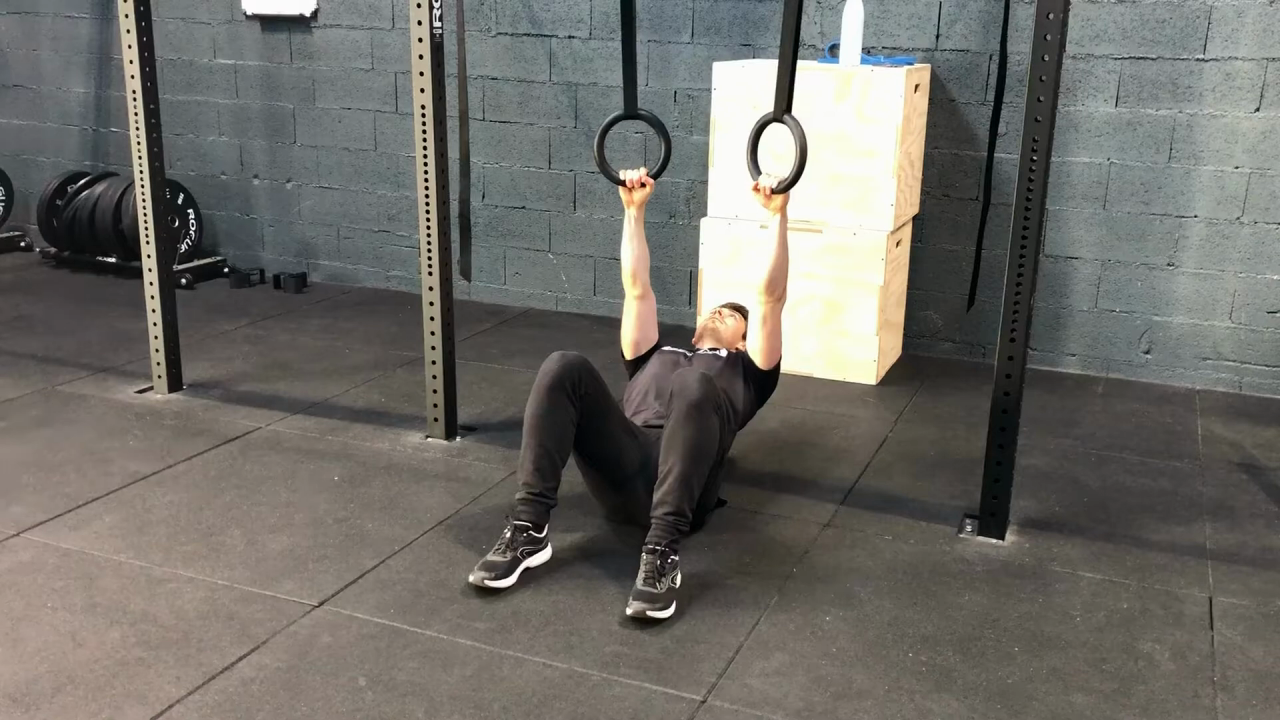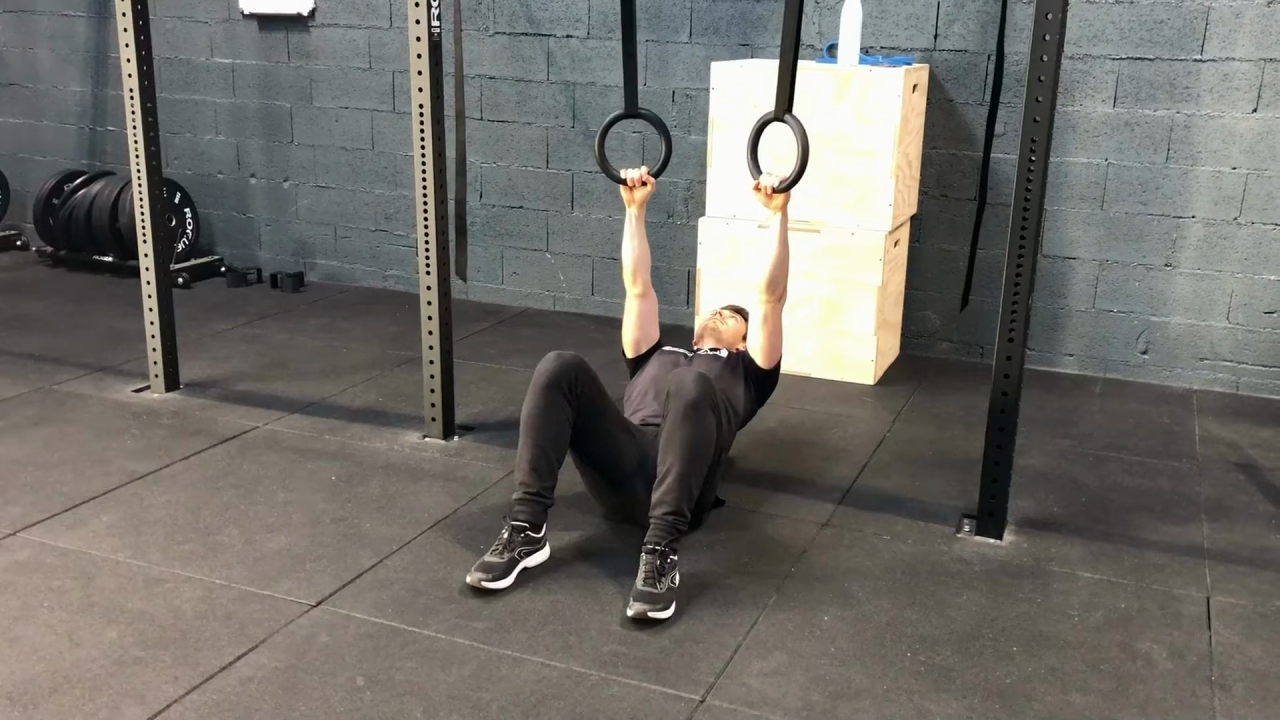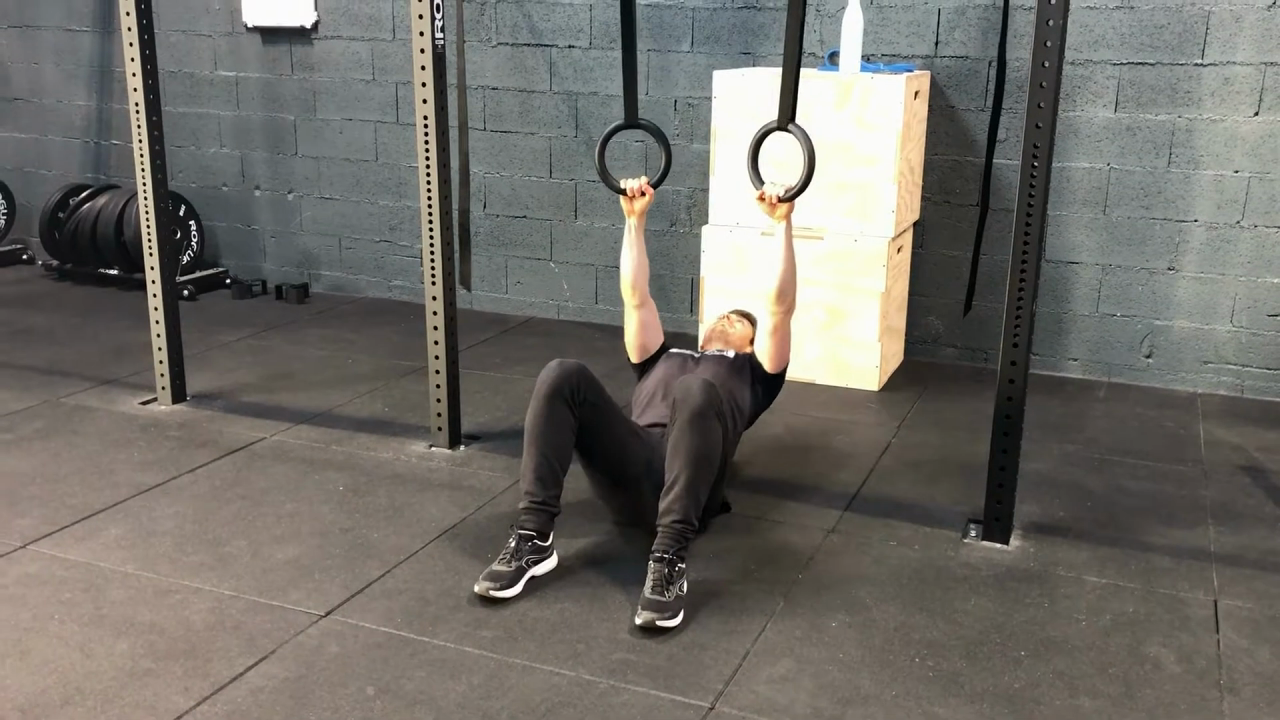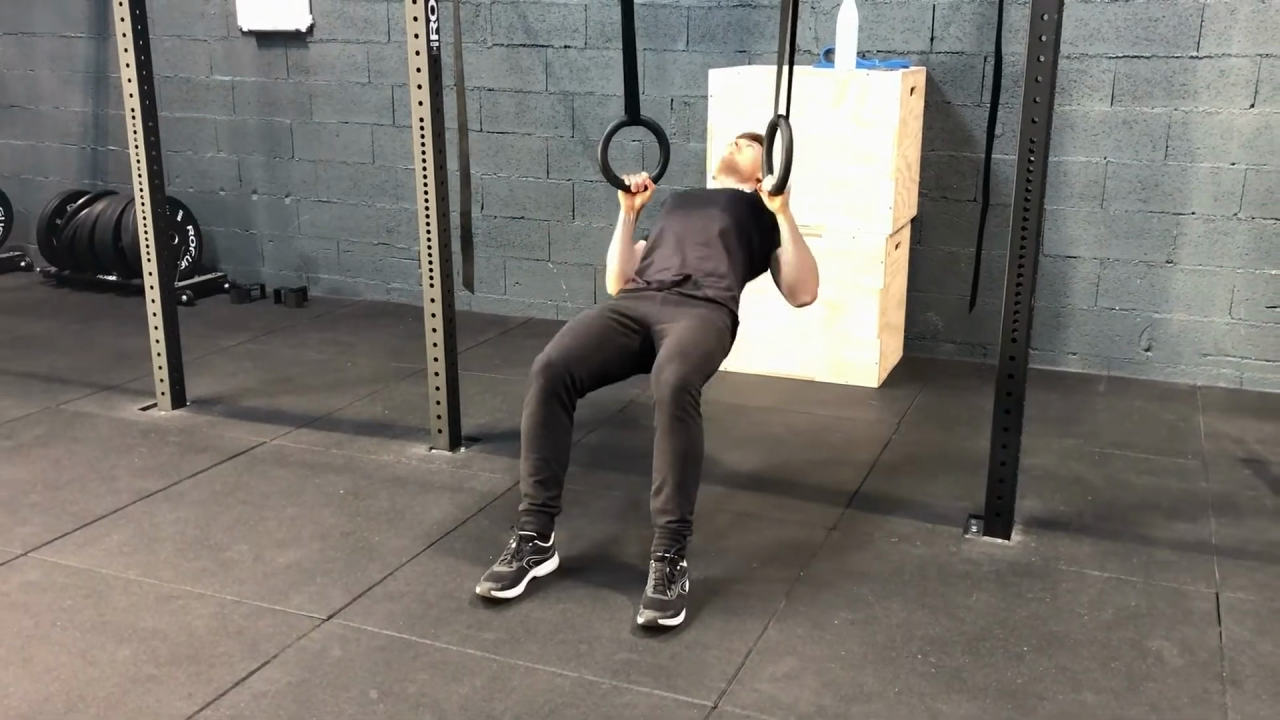
dt=0.7s
person 1, frame 1
left shoulder: (746, 370)
right shoulder: (655, 357)
left elbow: (769, 298)
right elbow: (637, 288)
left wrist: (776, 214)
right wrist: (634, 209)
left hip: (683, 476)
right hip: (621, 470)
left knee: (694, 385)
right knee: (563, 368)
left ankle: (661, 551)
right ankle: (528, 528)
person 1, frame 2
left shoulder: (746, 370)
right shoulder: (656, 356)
left elbow: (769, 298)
right elbow: (638, 286)
left wrist: (777, 214)
right wrist: (635, 208)
left hip: (682, 475)
right hip: (621, 466)
left knee: (692, 385)
right knee: (559, 368)
left ankle: (660, 551)
right ankle: (525, 528)
person 1, frame 3
left shoulder: (752, 373)
right shoulder: (664, 357)
left elbow: (779, 310)
right elbow: (636, 298)
left wrist: (781, 223)
right wrist: (635, 218)
left hip: (686, 470)
right hip: (629, 469)
left knee: (694, 391)
right knee: (562, 376)
left ankle: (668, 561)
right ankle: (533, 537)
person 1, frame 4
left shoulder: (760, 213)
right shoulder: (676, 202)
left elbow: (803, 293)
right elbow: (617, 283)
left wrist: (783, 210)
right wrist: (628, 211)
left hip: (702, 310)
right hip: (637, 303)
left knee: (674, 385)
right knee: (549, 372)
left ankle: (669, 558)
right ankle: (535, 537)
